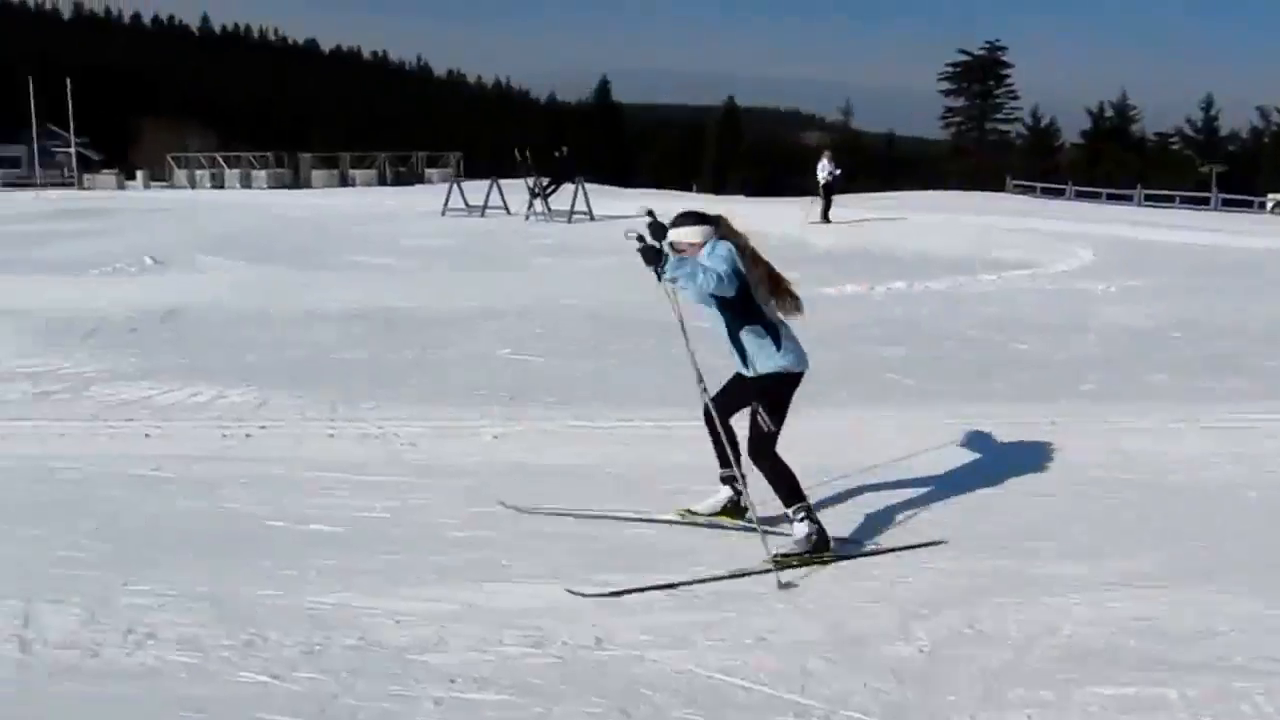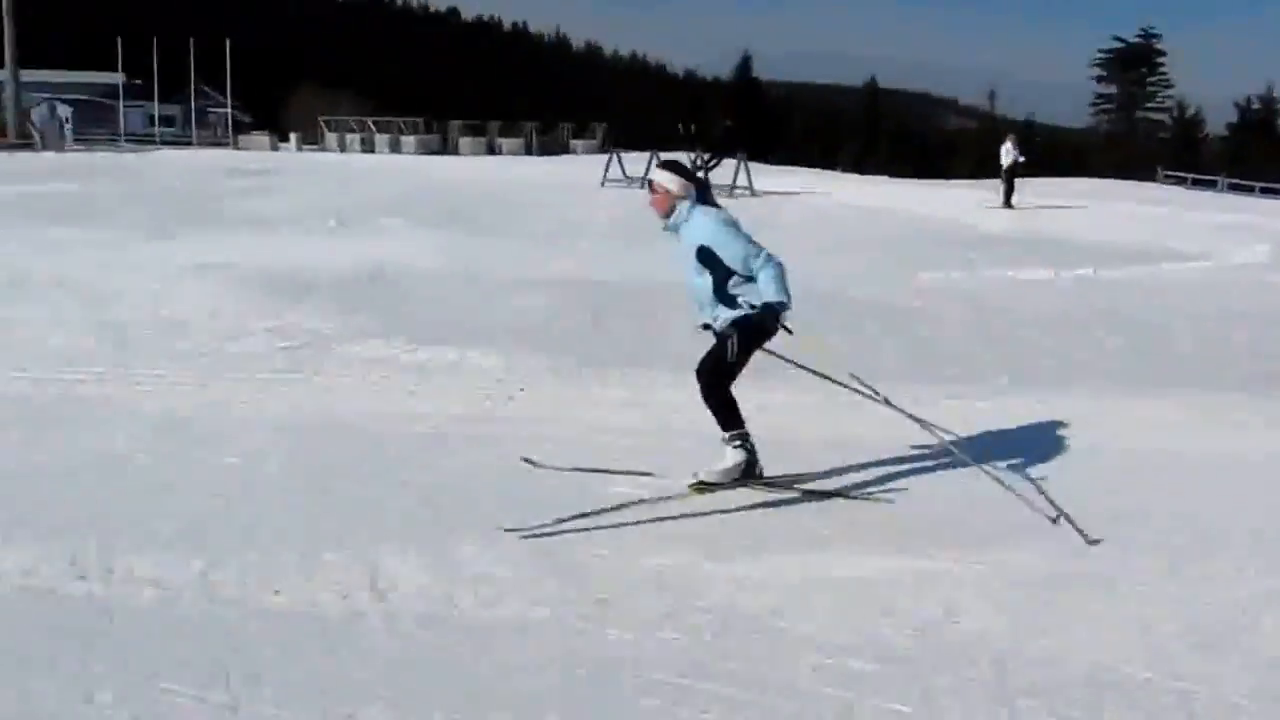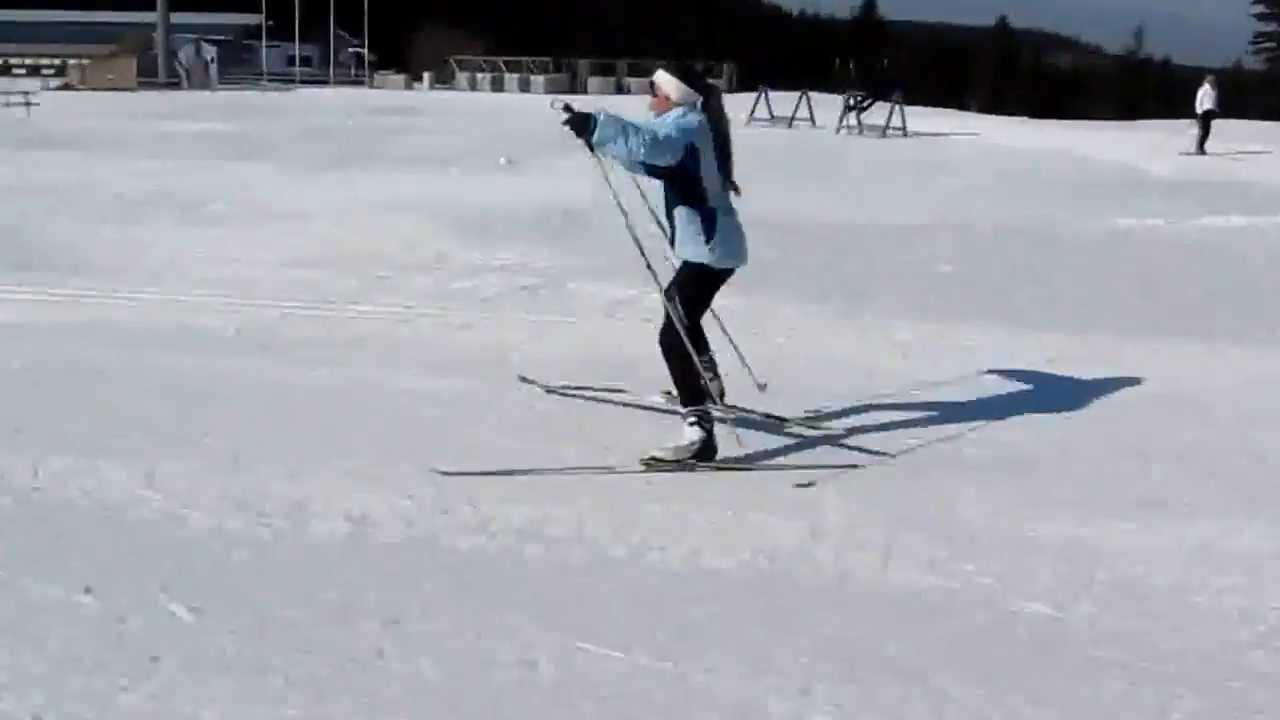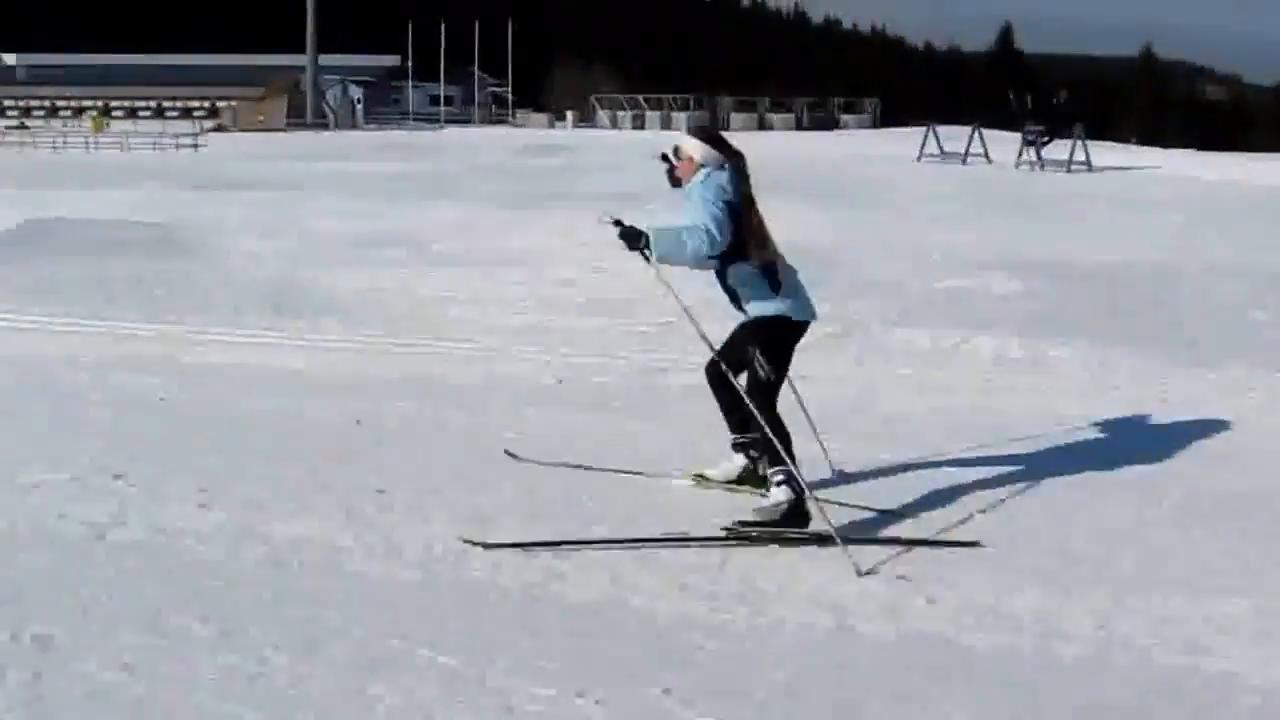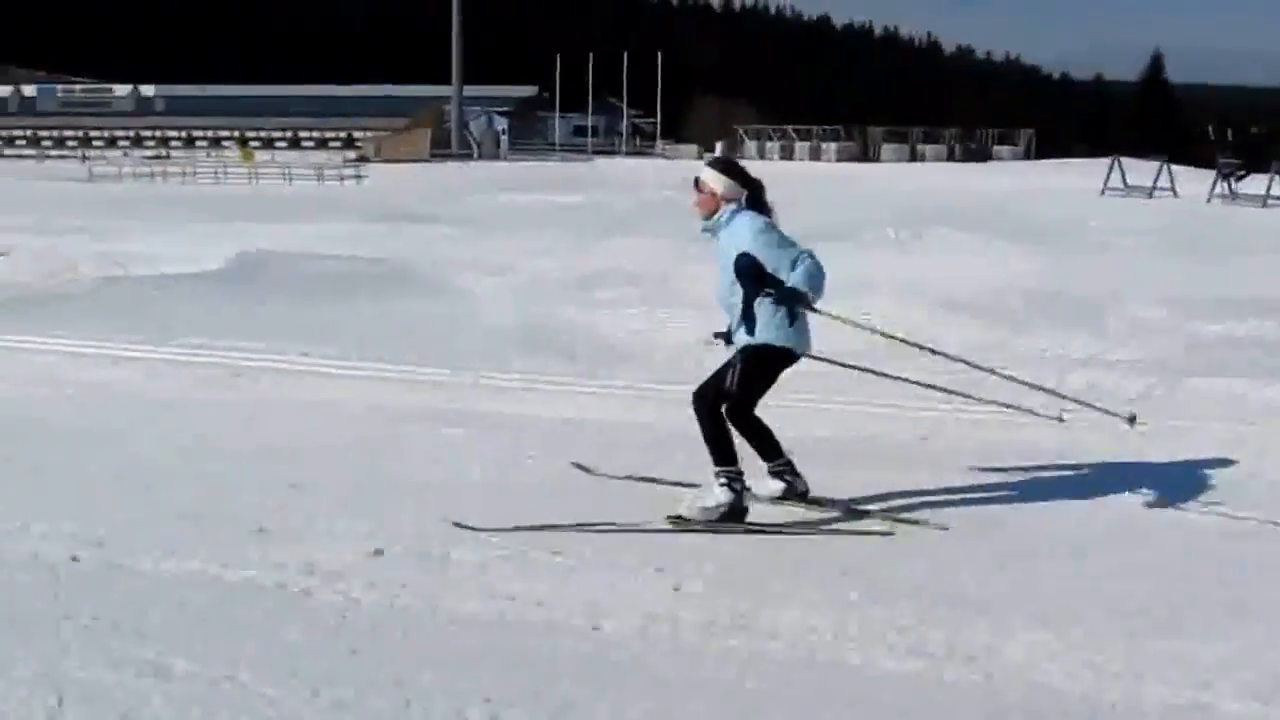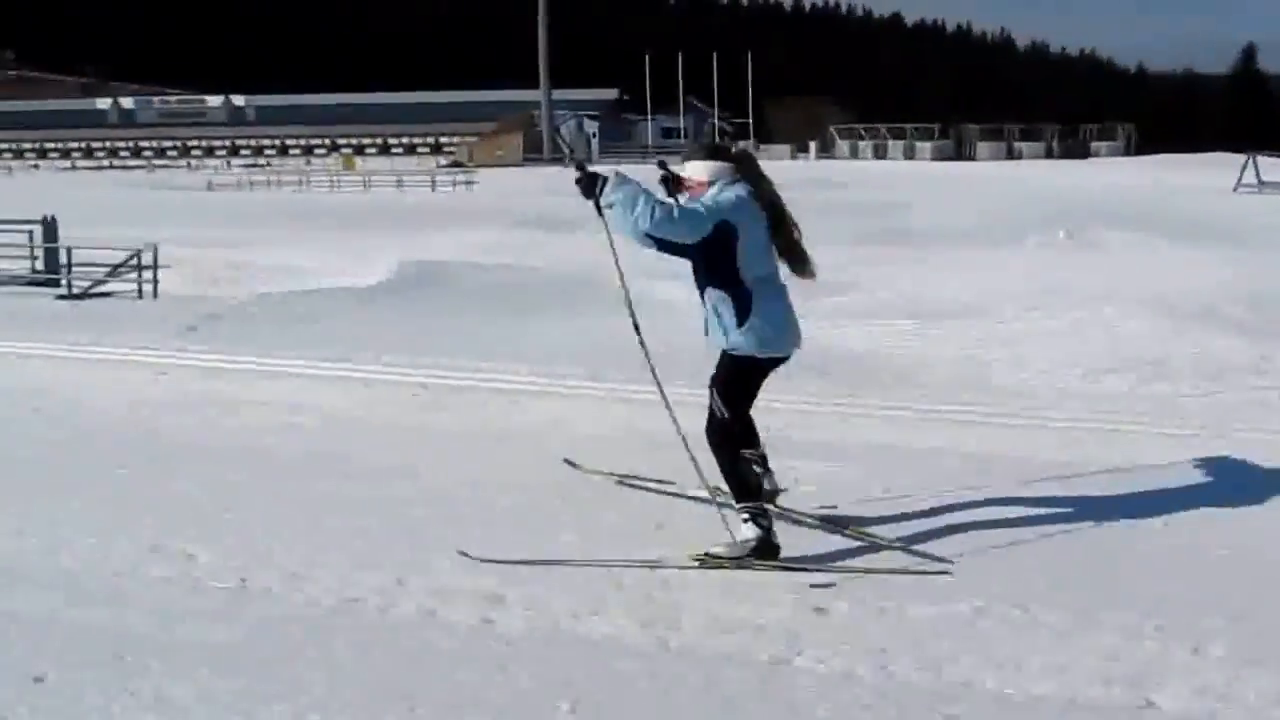
dt=0.5s
person 1, frame 1
left shoulder: (721, 254)
right shoulder: (722, 253)
left elbow: (713, 282)
right elbow: (707, 278)
left wrist: (667, 263)
right wrist: (664, 239)
left hip: (776, 365)
right hip: (759, 363)
left knee: (760, 449)
right knee: (715, 412)
left ankle: (809, 529)
right ankle: (732, 493)
person 1, frame 2
left shoulder: (709, 223)
right shoulder: (686, 226)
left elbow: (766, 264)
left wrist: (775, 303)
left hip: (752, 314)
right hip: (732, 317)
left knee: (709, 374)
right knee: (714, 384)
left ankle: (739, 455)
right ankle: (743, 460)
person 1, frame 3
left shoulder: (684, 128)
right shoulder: (694, 126)
left elbow: (648, 145)
right elbow: (654, 152)
left wrist: (597, 126)
right wrist: (598, 130)
left hip: (704, 252)
right hip: (719, 245)
left knee: (673, 336)
right knee: (680, 309)
left ankle: (698, 431)
right ankle: (706, 381)
person 1, frame 4
left shoulder: (709, 190)
right shoulder: (721, 186)
left elbow: (706, 240)
left wrist: (649, 240)
right wrist: (683, 182)
left hip: (774, 309)
right hip: (768, 308)
left knee: (761, 398)
right knee: (718, 371)
left ankle: (789, 495)
right ankle: (751, 458)
person 1, frame 5
left shoulder: (752, 229)
right shoulder: (731, 229)
left elbow: (807, 265)
left wrist: (798, 293)
right wrist: (736, 331)
left hip: (771, 340)
right hip: (761, 337)
left knee: (706, 400)
right knee: (738, 410)
left ankle: (728, 493)
right ankle: (787, 478)
person 1, frame 6
left shoulder: (719, 208)
right shoulder: (747, 201)
left elbow: (664, 221)
left wrist: (605, 187)
right wrist: (683, 187)
left hip: (750, 339)
right hip: (775, 334)
left knee: (720, 430)
right knee: (723, 399)
left ankle: (757, 531)
right ankle: (757, 476)
